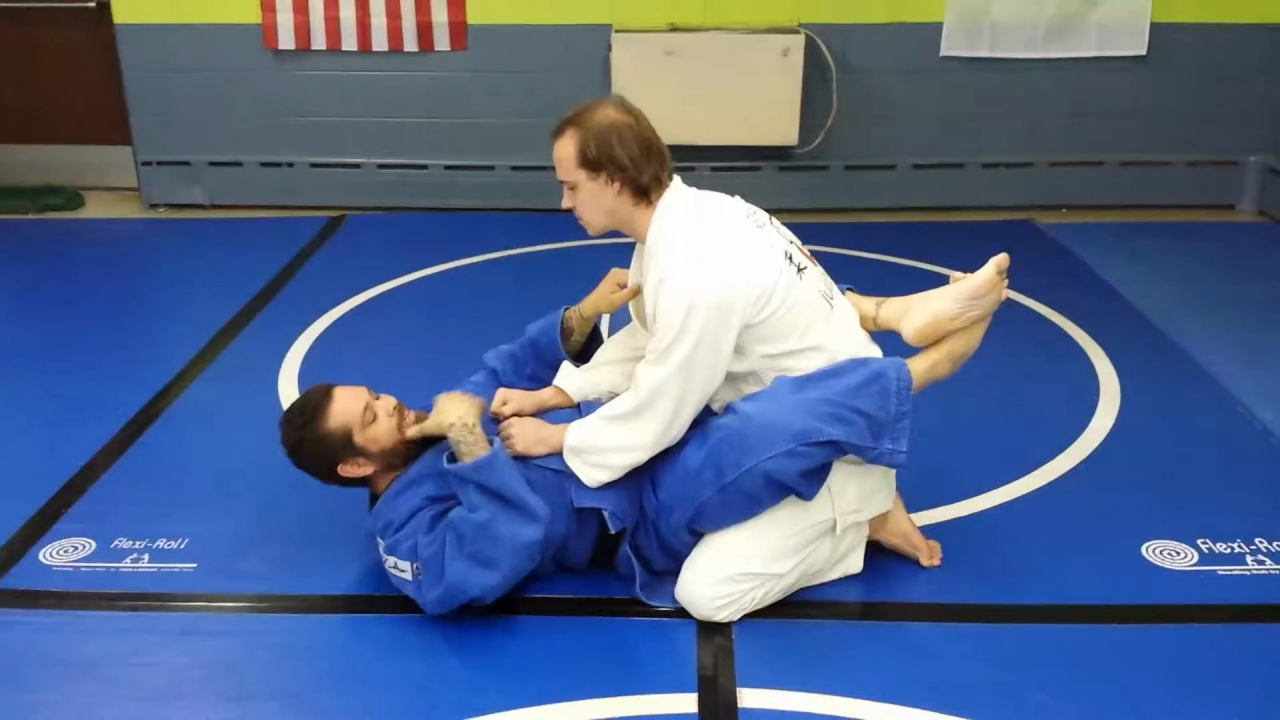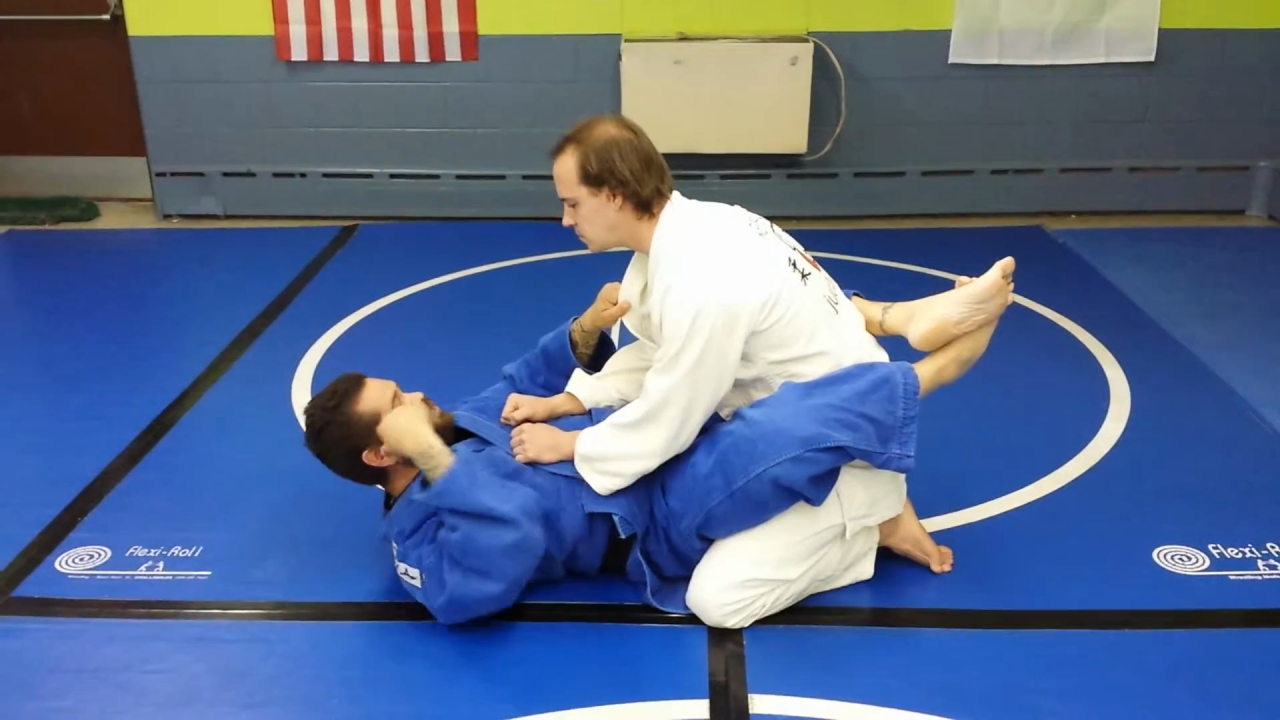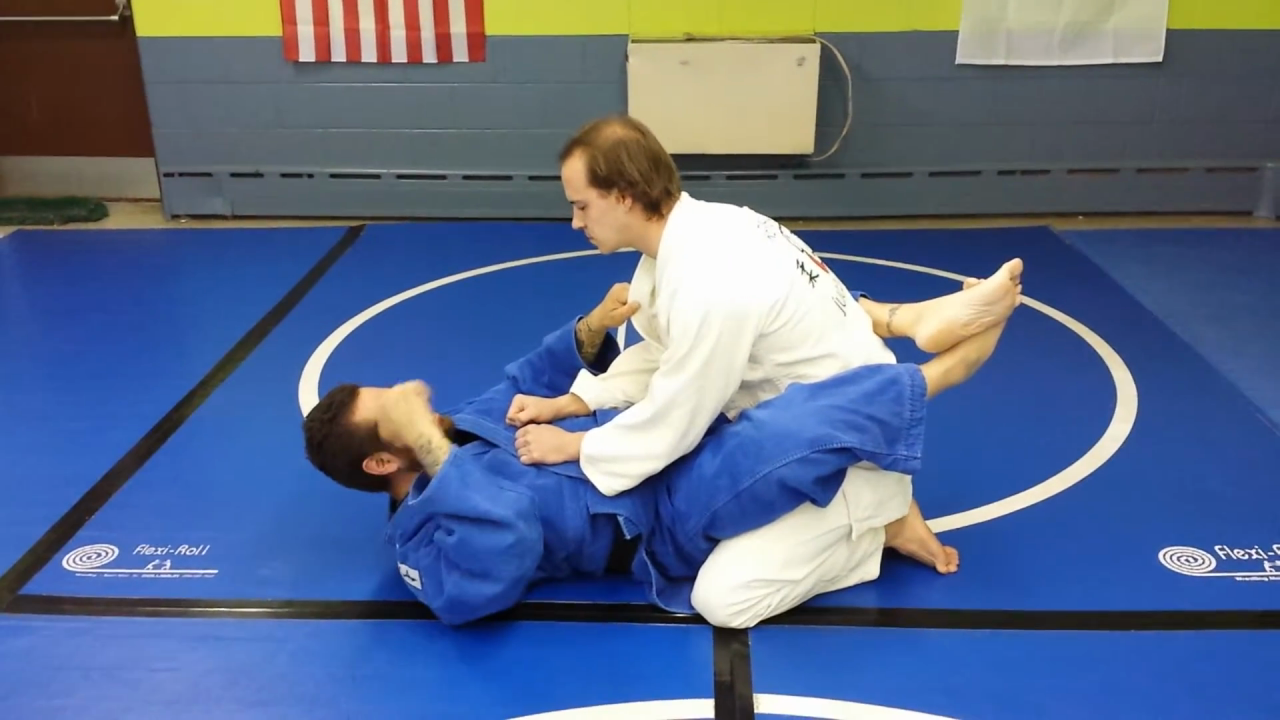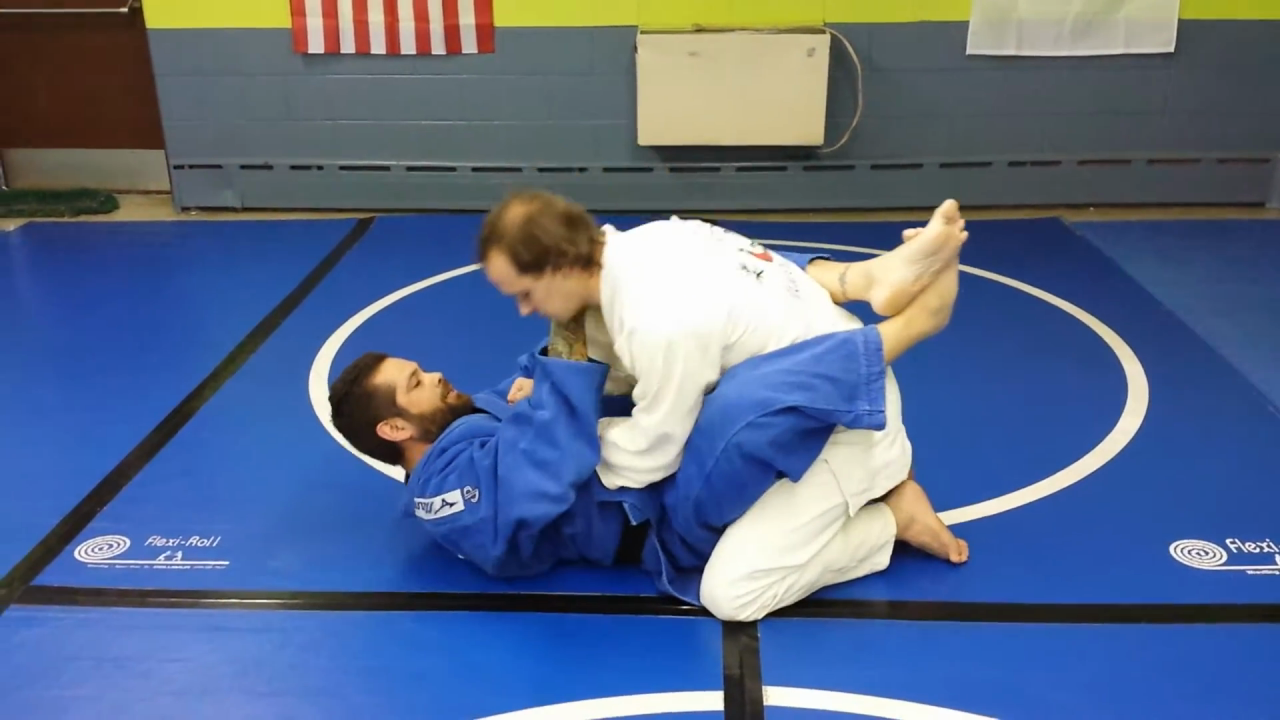
dt=1s
person 1, frame 1
left shoulder: (432, 420)
right shoulder: (408, 531)
left elbow: (515, 368)
right elbow: (501, 547)
left wrist: (585, 315)
right wrist: (469, 436)
right hip: (650, 512)
right knee: (776, 425)
right ankle: (926, 363)
person 1, frame 2
left shoulder: (455, 423)
right shoulder: (423, 537)
left elbow: (532, 380)
right elbow: (501, 555)
left wrist: (588, 327)
right wrist: (426, 454)
right hip: (660, 515)
right knee: (784, 432)
right ankle: (931, 368)
person 1, frame 3
left shoulder: (462, 419)
right shoulder: (427, 536)
left elbow: (532, 378)
right elbow: (497, 559)
left wrist: (594, 326)
right wrist: (425, 444)
right hip: (667, 518)
right knee: (792, 433)
right ankle: (942, 369)
person 1, frame 4
left shoulder: (468, 417)
right shoulder: (447, 490)
left elbow: (550, 395)
right elbow: (545, 469)
right hip: (673, 521)
right knee: (743, 405)
right ankle: (902, 327)
person 2, frame 1
left shoulder: (698, 277)
right shoulder: (687, 214)
left elbow: (654, 417)
right elbow: (647, 343)
left wrist: (554, 439)
right wrist: (553, 396)
left knee: (708, 593)
left ankle: (861, 514)
person 2, frame 2
left shoulder: (704, 283)
right shoulder: (688, 224)
left elbow: (664, 427)
right elbow: (655, 354)
left wrist: (564, 445)
right wrist: (563, 402)
left ankle: (872, 515)
person 2, frame 3
left shoulder: (710, 286)
right shoulder: (697, 226)
left elbow: (669, 427)
right elbow: (661, 355)
left wrist: (571, 446)
right wrist: (569, 403)
left knee: (723, 598)
left ankle: (880, 526)
person 2, frame 4
left shoulder: (663, 321)
right shoulder: (627, 245)
left elbow: (651, 451)
right elbow: (644, 365)
left hip: (843, 420)
left knee: (733, 593)
left ankle: (894, 520)
